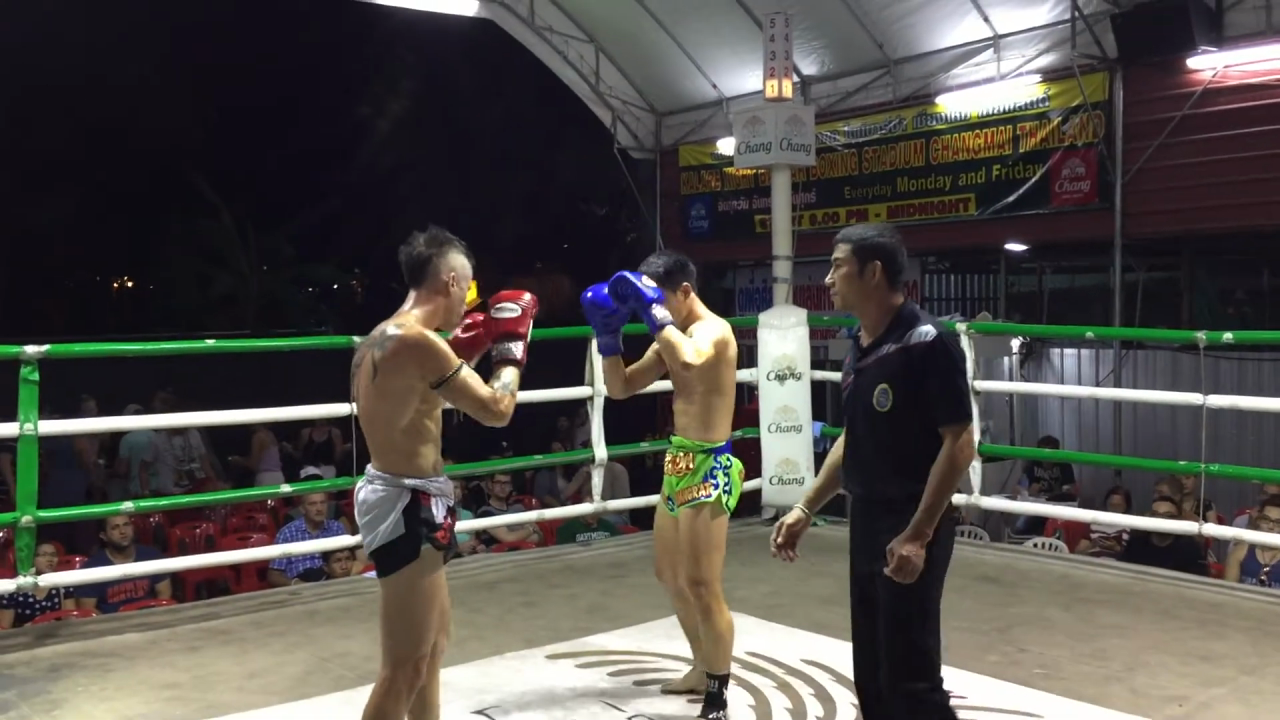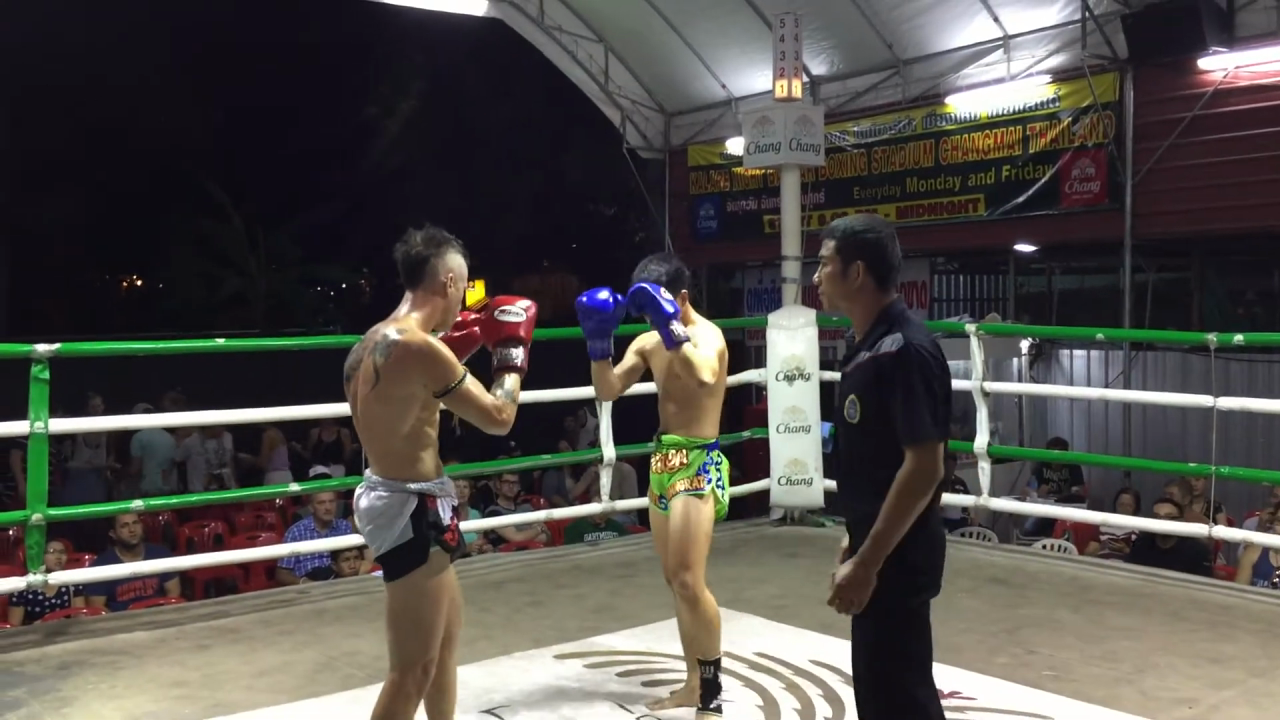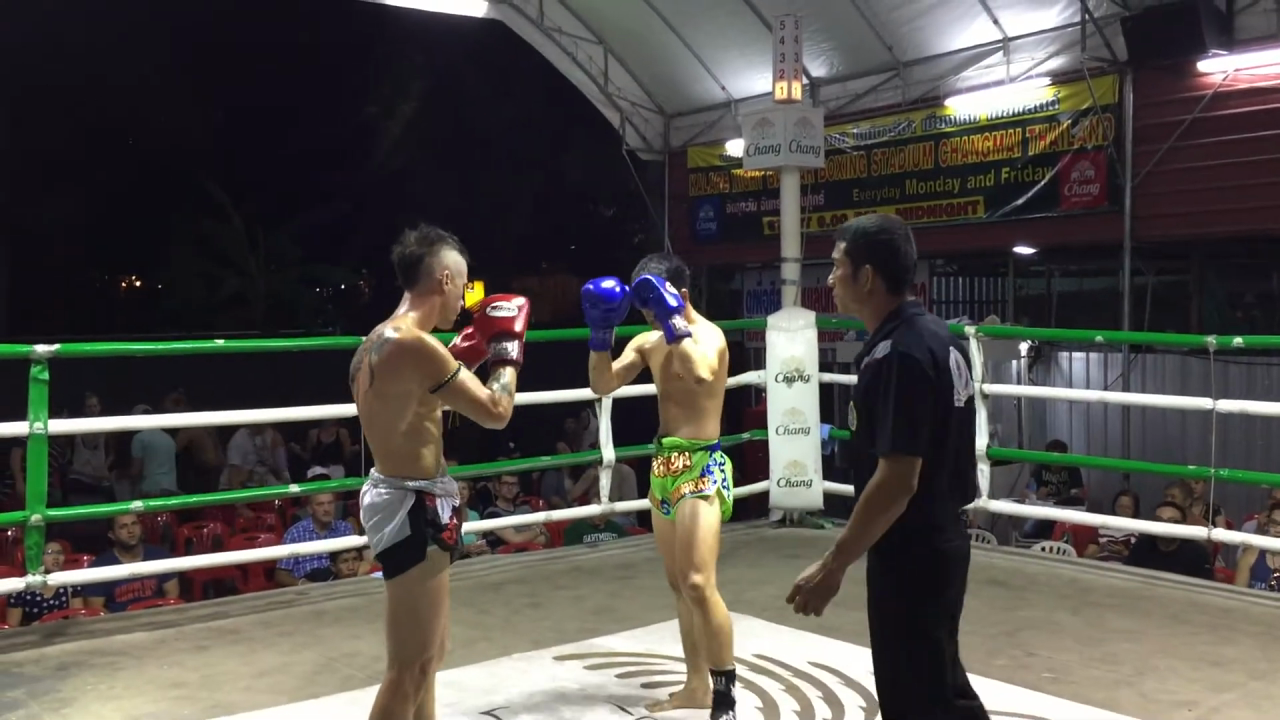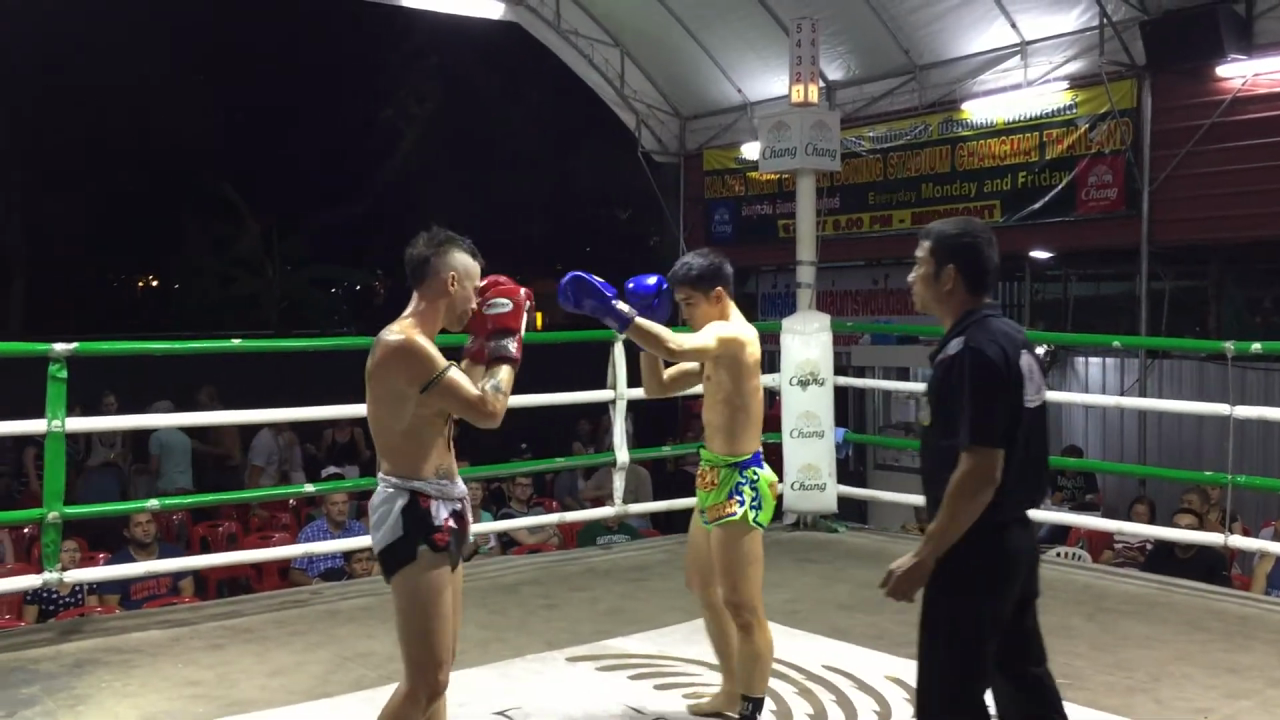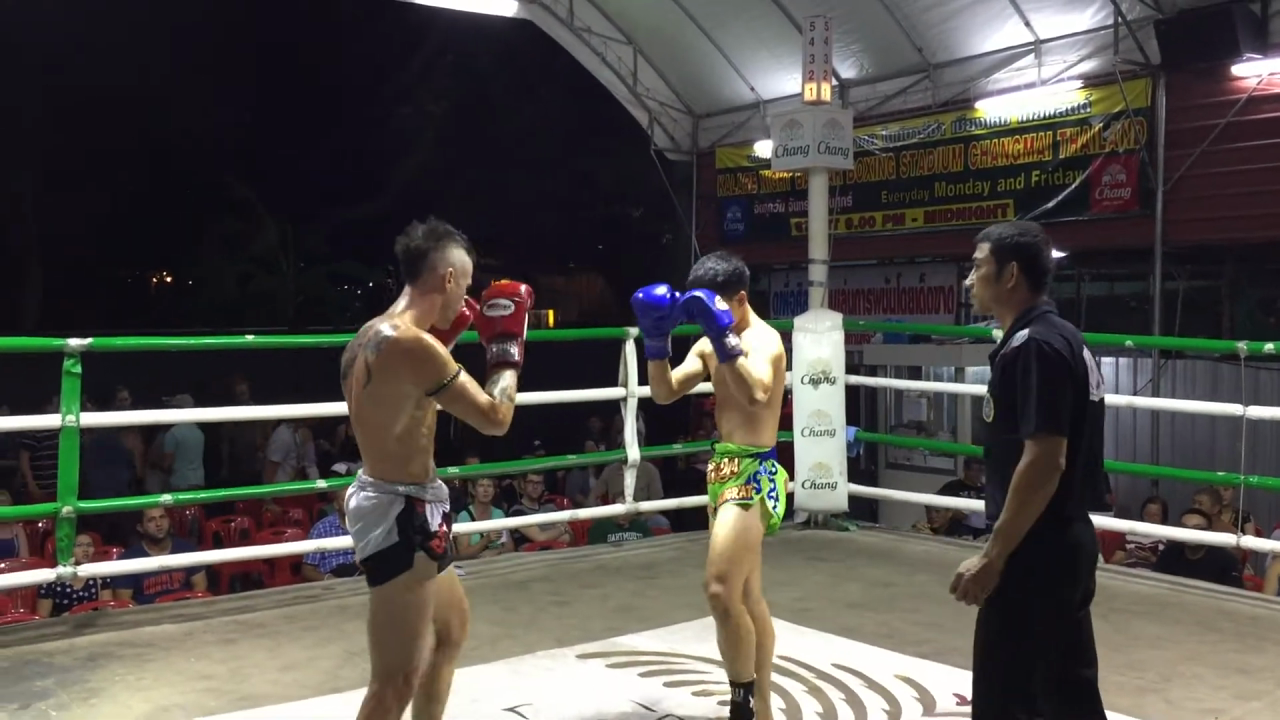
dt=0.5s
person 1, frame 1
left shoulder: (927, 343)
right shoulder: (860, 347)
left elbow: (958, 445)
left wrist: (919, 535)
right wrist: (805, 508)
left hip: (910, 535)
right hip: (867, 529)
left knee: (908, 677)
right knee: (872, 674)
person 1, frame 2
left shoulder: (903, 350)
right shoulder: (873, 342)
left elbow: (923, 467)
left wrist: (866, 561)
left hip: (898, 548)
right hip: (883, 541)
right knee: (881, 679)
person 1, frame 3
left shoulder: (898, 355)
right shoulder: (934, 336)
left elbow: (897, 479)
left wrist: (832, 566)
left hip: (911, 552)
right hip: (940, 540)
person 1, frame 4
left shoulder: (971, 352)
right shoulder: (1009, 340)
left elbow: (979, 473)
left wrist: (923, 557)
left hip: (975, 553)
right hip: (1012, 543)
person 1, frame 5
left shoulder: (1033, 346)
right shoulder: (1060, 338)
left elbow: (1044, 461)
left wrist: (993, 556)
left hip: (1036, 551)
right hip: (1067, 542)
person 2, frame 1
left shoulder: (380, 337)
right shoulder: (417, 342)
right elbow: (496, 410)
left wrist: (464, 348)
right wrist: (510, 341)
left hip: (396, 495)
right hip: (409, 504)
left knee: (433, 639)
right knee: (406, 667)
person 2, frame 2
left shoulder: (372, 341)
right shoulder: (419, 347)
right elbow: (498, 418)
left wrist: (453, 351)
right wrist: (510, 348)
left hip: (388, 496)
right hip: (411, 509)
left knee: (446, 632)
right knee: (413, 668)
person 2, frame 3
left shoulder: (379, 340)
right shoulder: (414, 345)
right elbow: (495, 412)
left wrist: (457, 363)
right wrist: (506, 343)
left hip: (401, 498)
right hip: (414, 507)
left knee: (428, 654)
right knee: (409, 668)
person 2, frame 4
left shoulder: (410, 343)
right shoulder: (407, 347)
left elbow: (465, 386)
right elbow: (487, 410)
left wrist: (484, 329)
right wrist: (505, 338)
left hip: (433, 509)
right hip: (416, 515)
left knee: (438, 663)
right knee: (426, 678)
person 2, frame 5
left shoulder: (372, 335)
right shoulder: (411, 344)
right elbow: (494, 418)
left wrist: (440, 340)
right wrist: (506, 342)
left hip: (388, 504)
right hip: (403, 515)
left knee: (453, 627)
person 3, frame 1
left shoulder: (713, 330)
right shoulder: (670, 337)
left elbow: (688, 361)
right elbow: (620, 388)
left wrist: (655, 311)
right wrist: (608, 335)
left hip: (708, 467)
right hip: (679, 464)
left knee: (703, 589)
right knee: (668, 574)
right ankle: (704, 667)
person 3, frame 2
left shoulder: (707, 335)
right shoulder: (648, 343)
left elbow: (706, 380)
right elbow: (607, 391)
left wrist: (672, 324)
right wrist: (599, 339)
left hip: (698, 464)
right hip: (662, 463)
left knee: (689, 580)
right knee: (676, 581)
person 3, frame 3
left shoulder: (707, 334)
right shoulder: (647, 342)
left elbow: (702, 375)
right elbow: (601, 384)
left wrist: (672, 319)
right wrist: (600, 330)
left hip: (701, 466)
right hip: (663, 466)
left knee: (698, 584)
right knee: (678, 584)
person 3, frame 4
left shoulder: (732, 336)
right shoulder: (716, 342)
left elbow: (673, 345)
right elbow: (658, 385)
left wrist: (612, 309)
right wrist: (644, 320)
left hip: (737, 481)
right hip: (717, 477)
left knee: (743, 610)
right knee: (702, 585)
person 3, frame 5
left shoulder: (764, 339)
right shoulder: (708, 345)
left elbow: (757, 392)
right elbow: (665, 392)
left wrist: (725, 335)
right wrist: (656, 339)
left hip: (752, 475)
right hip: (723, 471)
left knee: (721, 590)
right knee: (746, 596)
